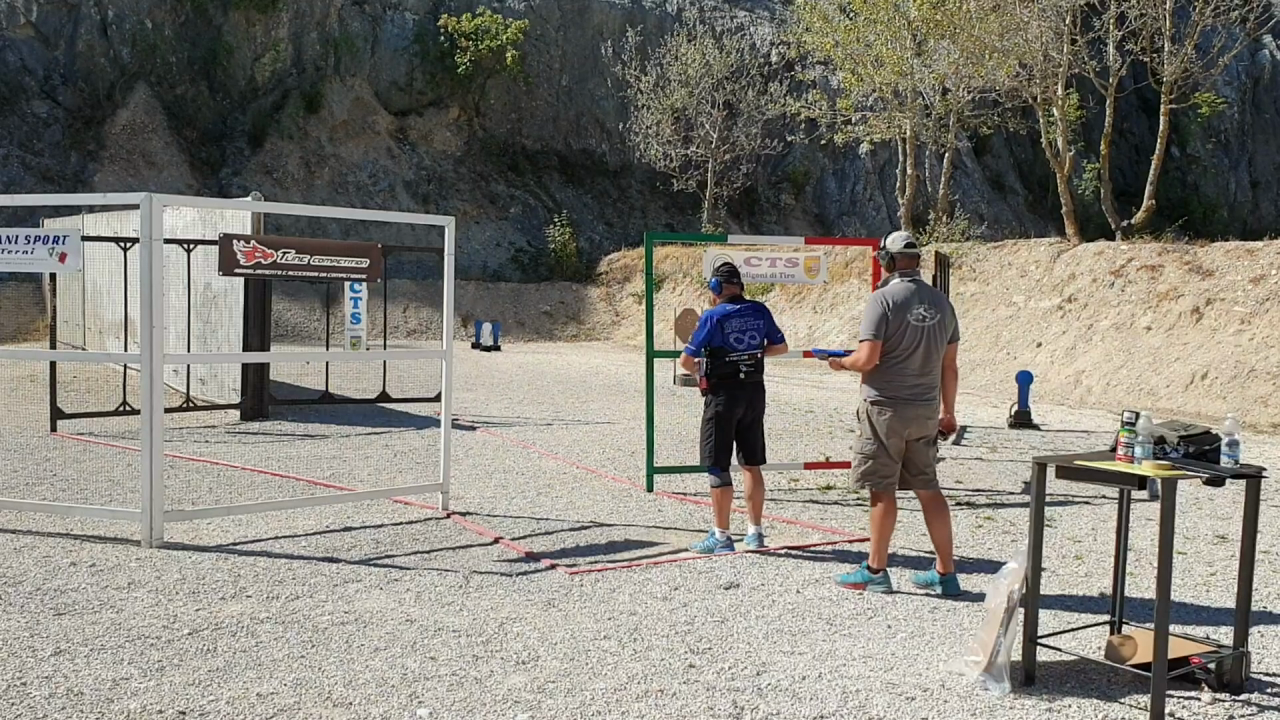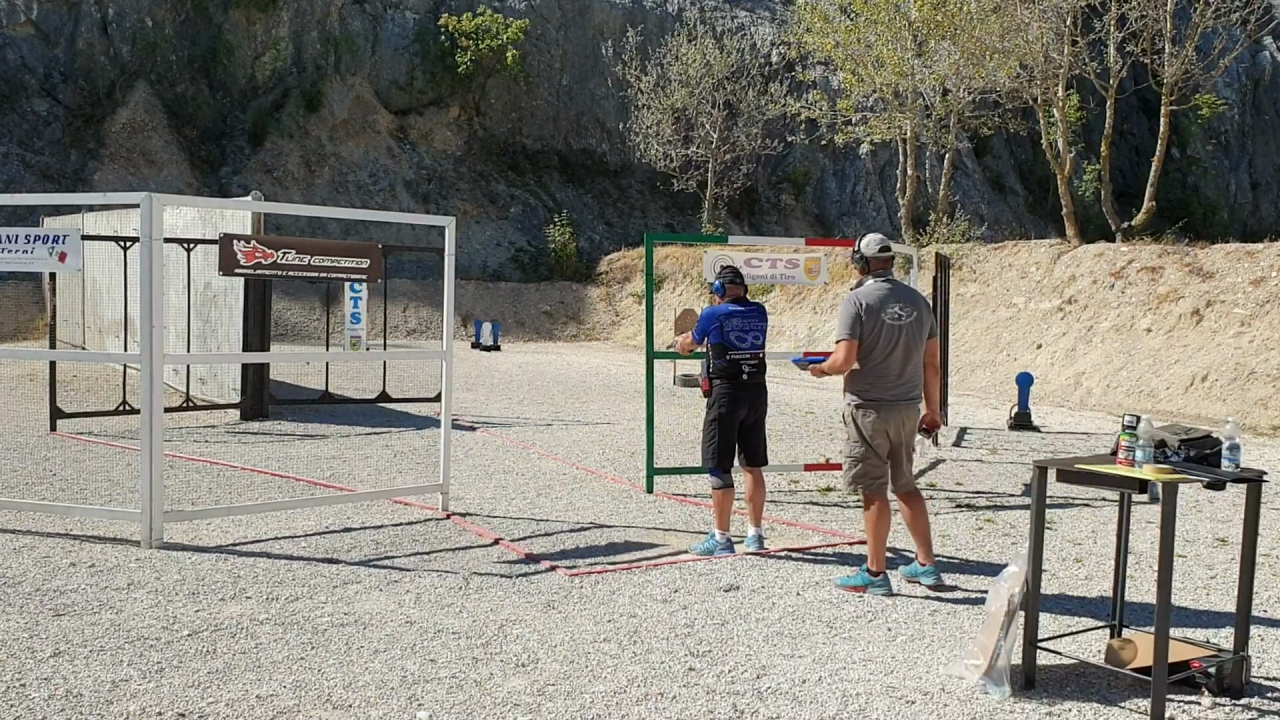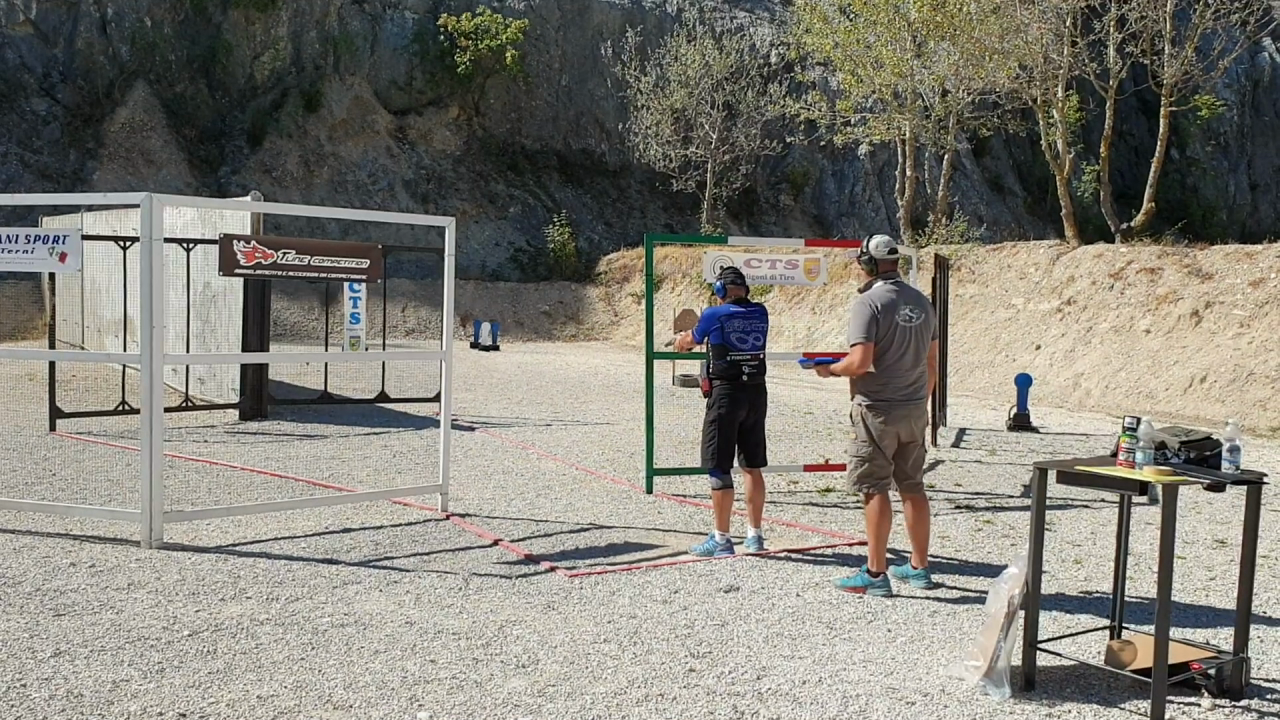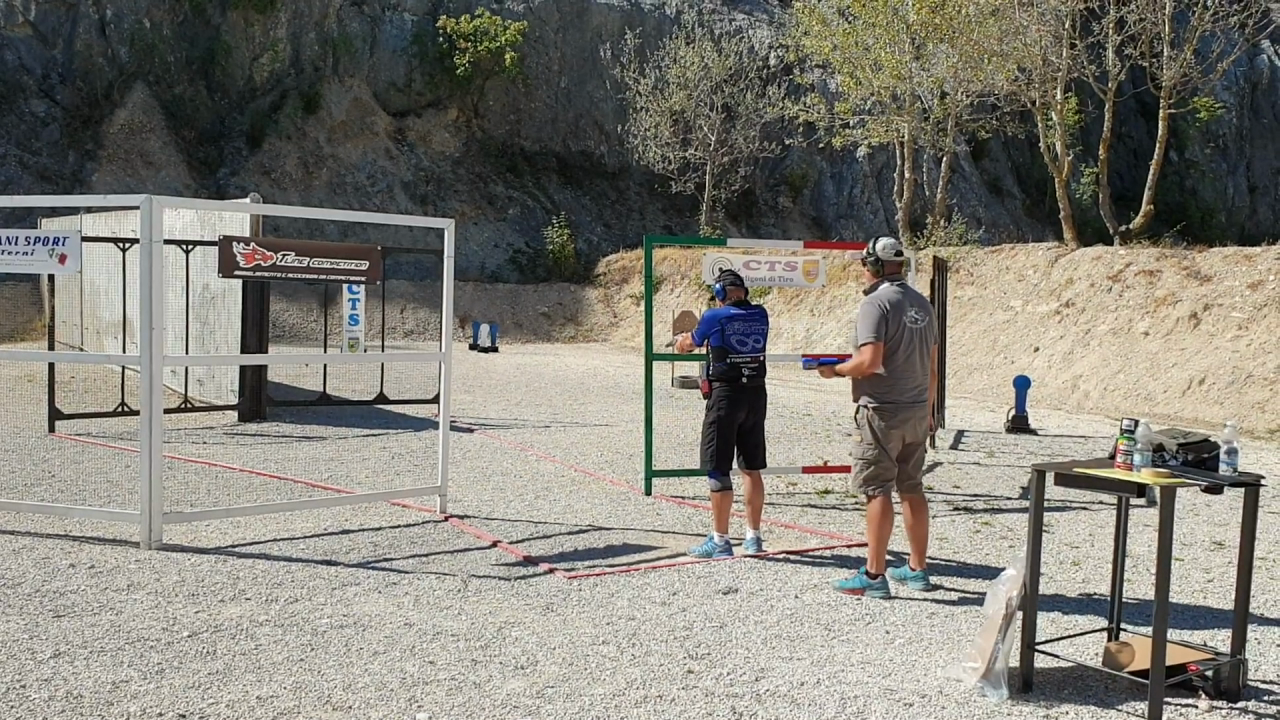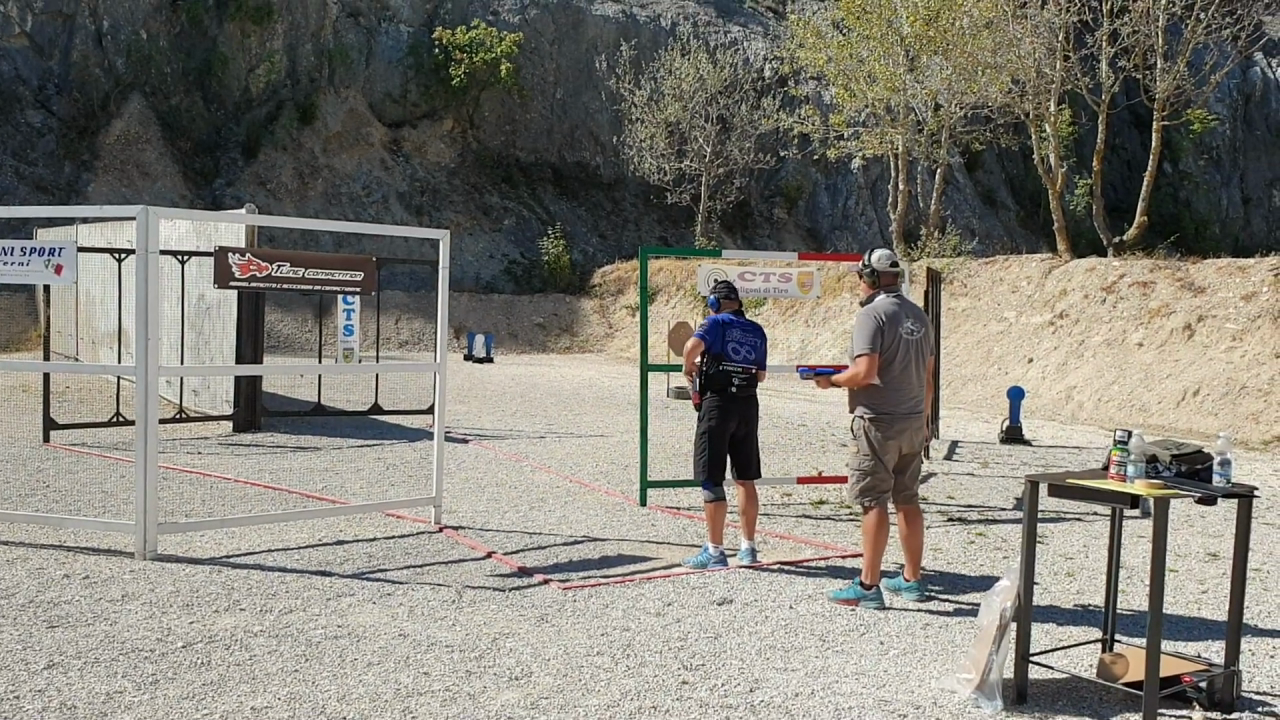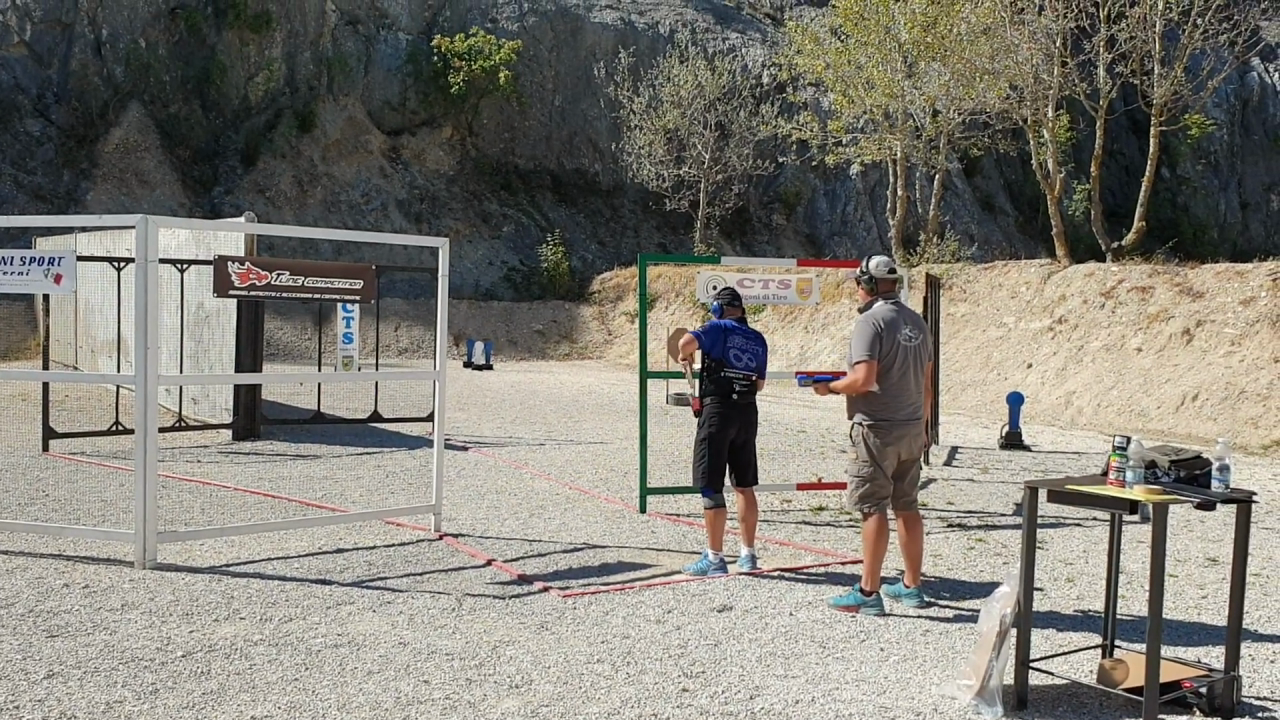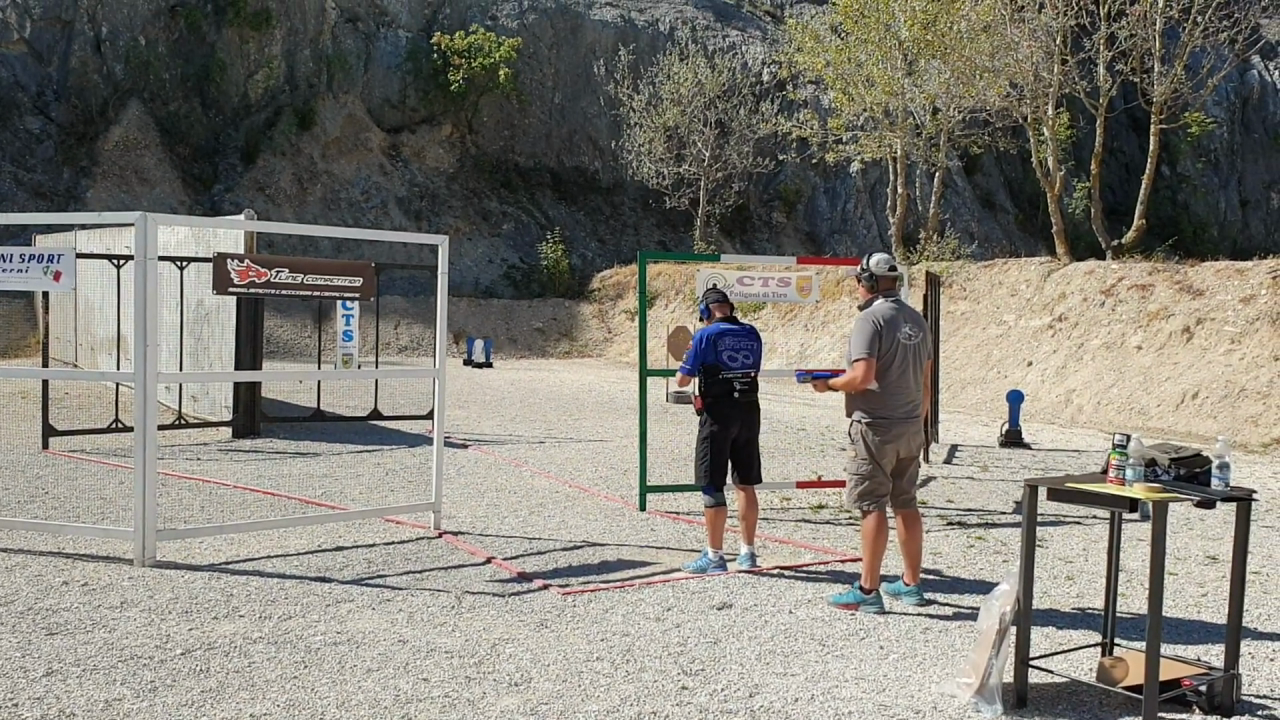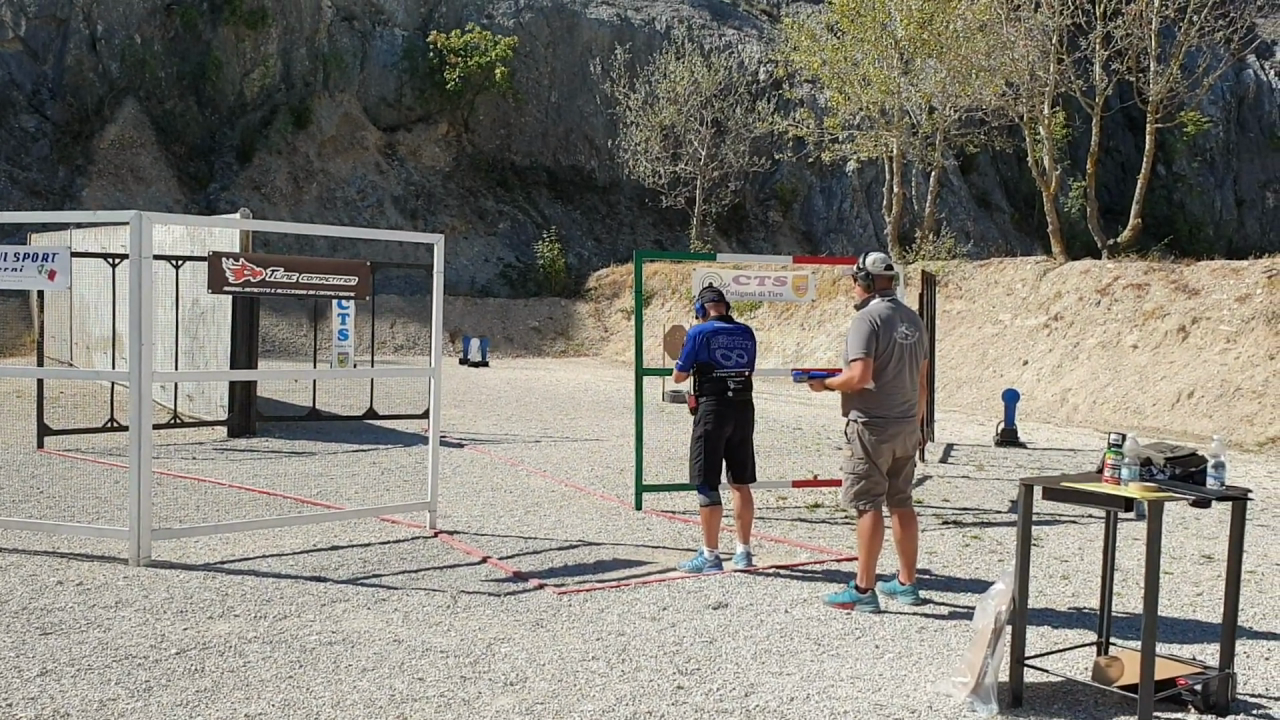
dt=0.5s
person 1, frame 1
left shoulder: (883, 299)
right shoulder: (941, 301)
left elbow: (867, 358)
right elbow: (949, 366)
left wrist: (841, 362)
right wrist: (948, 411)
left hip: (884, 408)
right hip: (925, 410)
left knee: (882, 489)
right knee: (928, 488)
left ankle: (875, 571)
right ankle: (945, 573)
person 1, frame 2
left shoulder: (857, 300)
right shoulder: (917, 299)
left elbow: (844, 360)
right elbow: (931, 362)
left wrist: (821, 368)
right wrist: (932, 408)
left hip: (868, 409)
right hip: (908, 408)
left knee: (873, 491)
right knee: (905, 485)
left ankle: (875, 573)
right ankle: (926, 564)
person 1, frame 3
left shoulder: (868, 302)
right shoulder: (920, 301)
left elbow: (861, 362)
right elbow: (931, 361)
left wrist: (830, 369)
left hip: (877, 410)
right hip: (914, 410)
left knee: (874, 489)
right knee: (913, 488)
left ankle: (875, 573)
right ankle: (919, 568)
person 1, frame 4
left shoulder: (876, 302)
right shoulder: (922, 304)
left elbow: (869, 361)
right elbow: (931, 365)
left wrist: (836, 370)
right wrist: (927, 410)
left hip: (881, 412)
right hip: (916, 412)
left knee: (878, 490)
right knee: (912, 488)
left ankle: (874, 575)
right ankle: (917, 569)
person 1, frame 5
left shoulder: (872, 314)
right shoulder: (918, 315)
left elbow: (864, 372)
right elbow: (927, 377)
left wrist: (832, 380)
right wrist: (923, 420)
left hip: (878, 423)
right hip: (912, 423)
left knee: (873, 502)
right knee: (907, 499)
left ankle: (868, 586)
right ankle: (911, 580)
person 1, frame 6
left shoulder: (870, 321)
right shoulder: (917, 322)
left elbow: (863, 379)
right elbow: (926, 384)
left wrist: (830, 387)
right wrist: (921, 426)
left hip: (877, 430)
right hip: (911, 430)
left knee: (873, 508)
right knee: (906, 506)
left ankle: (868, 592)
right ankle: (911, 586)
person 1, frame 7
left shoulder: (870, 319)
right shoulder: (916, 320)
left elbow: (862, 377)
right elbow: (925, 382)
left wrist: (829, 384)
left hip: (876, 428)
right hip: (910, 428)
left knee: (872, 506)
right knee: (906, 504)
left ankle: (868, 590)
right ankle: (911, 584)
person 1, frame 8
left shoulder: (867, 318)
right shoulder: (913, 319)
left elbow: (859, 377)
right elbow: (921, 381)
left wrist: (826, 383)
left hip: (871, 428)
right hip: (906, 428)
left knee: (868, 505)
right knee: (902, 503)
left ankle: (863, 589)
right ankle: (906, 583)
person 2, frame 1
left shoulder: (713, 316)
right shoulder: (760, 312)
left elbow: (687, 360)
right elbow: (779, 348)
left wrist: (697, 367)
left hip: (723, 393)
right hip: (754, 391)
left knee: (718, 467)
right knee: (752, 464)
left ankle: (721, 536)
right ankle: (755, 532)
person 2, frame 2
left shoulder: (713, 314)
right shoulder: (759, 313)
left elbow: (693, 341)
left wrist: (681, 342)
left hip: (726, 393)
right hip: (756, 393)
left knee: (719, 468)
right knee: (753, 466)
left ankle: (721, 538)
right ankle: (755, 534)
person 2, frame 3
left shoulder: (714, 315)
right shoulder: (760, 313)
left elbow: (692, 339)
left wrist: (681, 341)
left hip: (726, 394)
right hip: (756, 393)
left knee: (719, 469)
right knee: (753, 466)
left ankle: (721, 539)
right ankle: (754, 535)
person 2, frame 4
left shoulder: (715, 316)
right shoulder: (761, 315)
left elbow: (691, 342)
left wrist: (682, 341)
left hip: (725, 396)
right hip: (756, 395)
left knee: (718, 470)
right knee: (752, 468)
left ankle: (719, 541)
right ankle: (753, 537)
person 2, frame 5
left shoulder: (716, 322)
right shoulder: (757, 331)
left elbow: (693, 345)
right elbow: (761, 375)
left wrist: (689, 366)
left hip: (717, 405)
right hip: (748, 406)
left knee: (711, 481)
right knee: (746, 478)
left ankle: (715, 551)
right ankle: (748, 547)
person 2, frame 6
left shoulder: (718, 328)
right shoulder: (759, 340)
left elbow: (687, 341)
left wrist: (686, 355)
left hip: (718, 412)
right hip: (747, 413)
left knee: (711, 488)
right knee: (745, 486)
left ankle: (714, 558)
right ankle: (748, 554)
person 2, frame 7
left shoulder: (706, 335)
right shoulder: (752, 334)
left elbow: (682, 380)
left wrist: (695, 366)
left hip: (718, 412)
right hip: (749, 410)
left knee: (712, 486)
right knee: (746, 483)
left ankle: (714, 556)
right ankle: (747, 551)
person 2, frame 8
left shoulder: (699, 332)
right shoulder: (746, 333)
left elbow: (678, 376)
left hip: (712, 410)
right hip: (743, 410)
left knee: (707, 485)
right knee: (741, 483)
left ankle: (710, 555)
right ankle: (743, 551)
